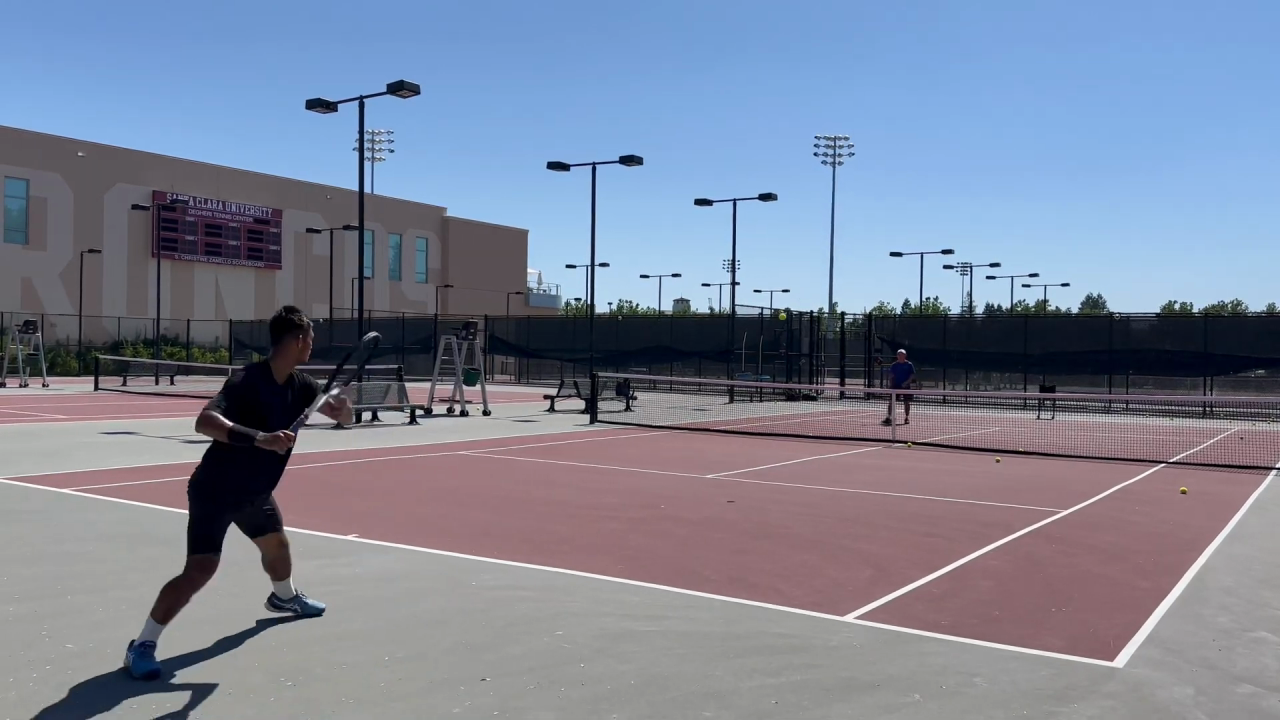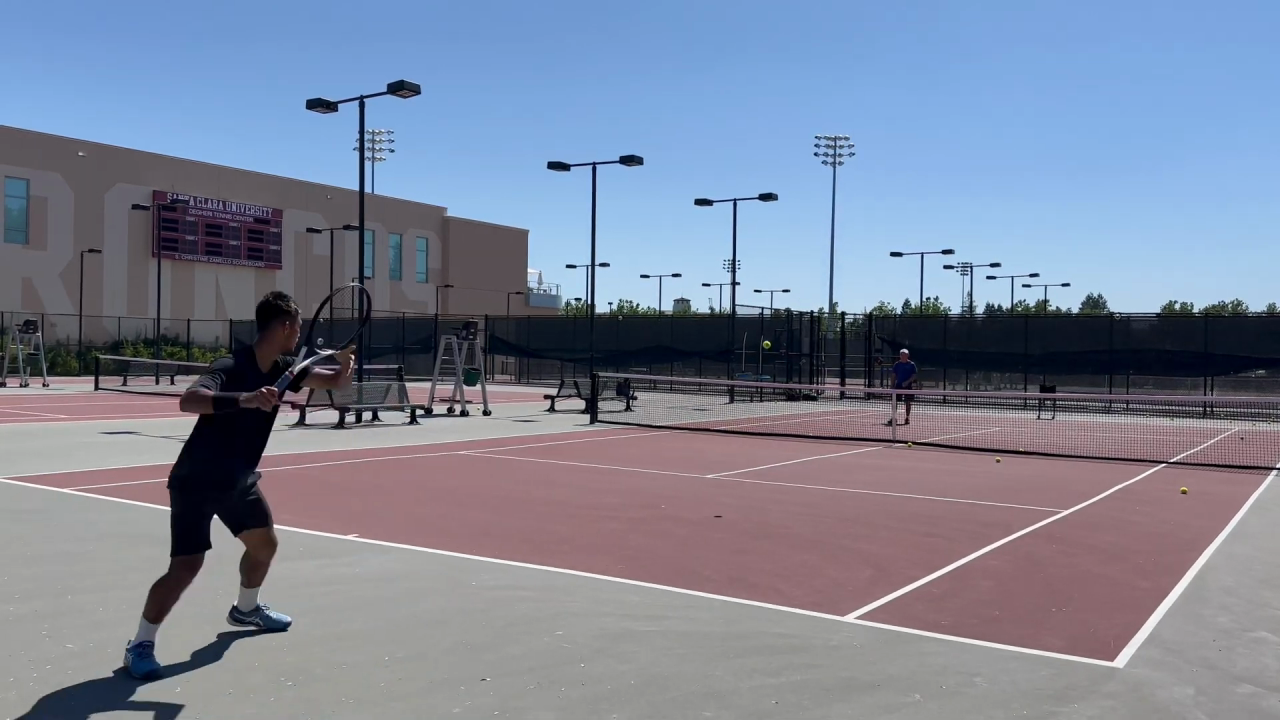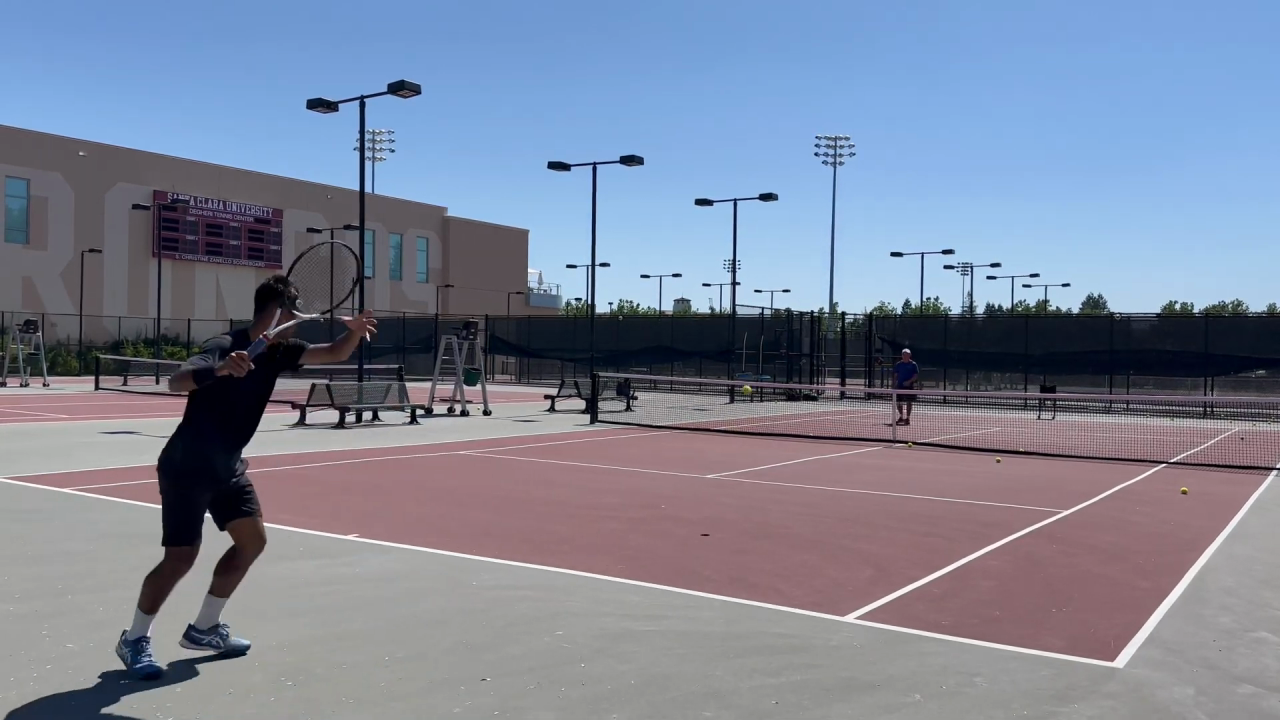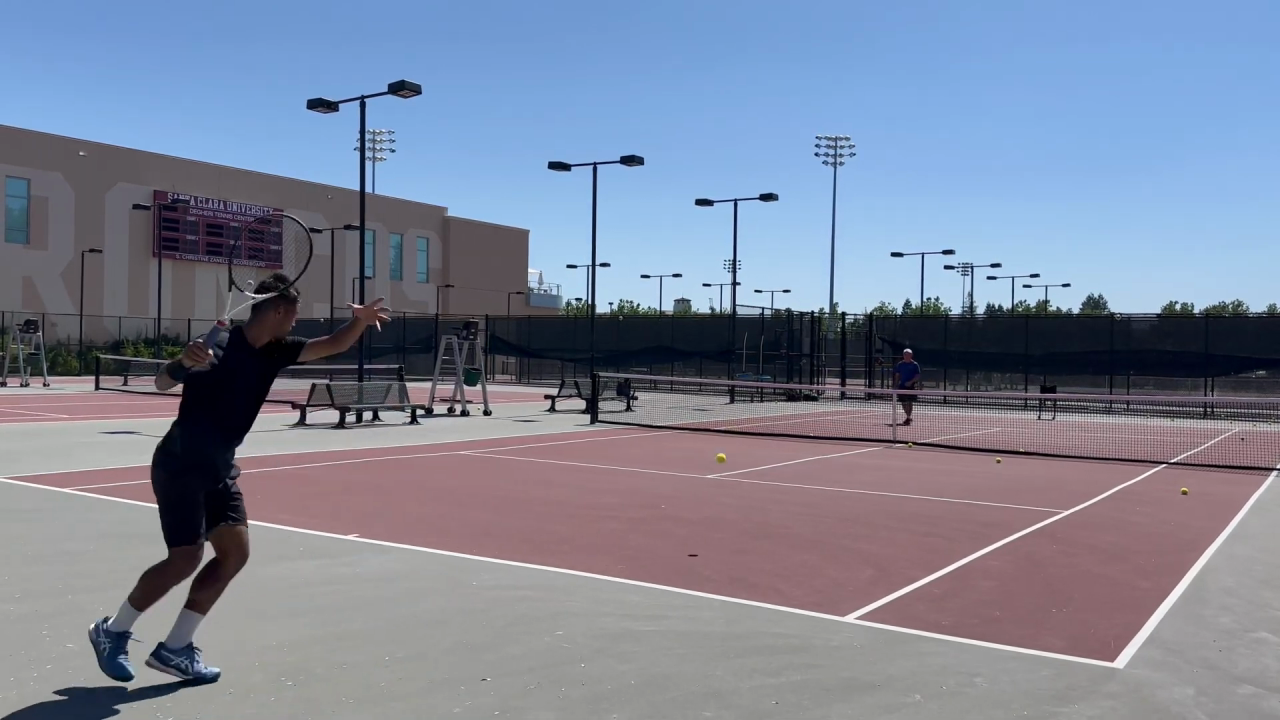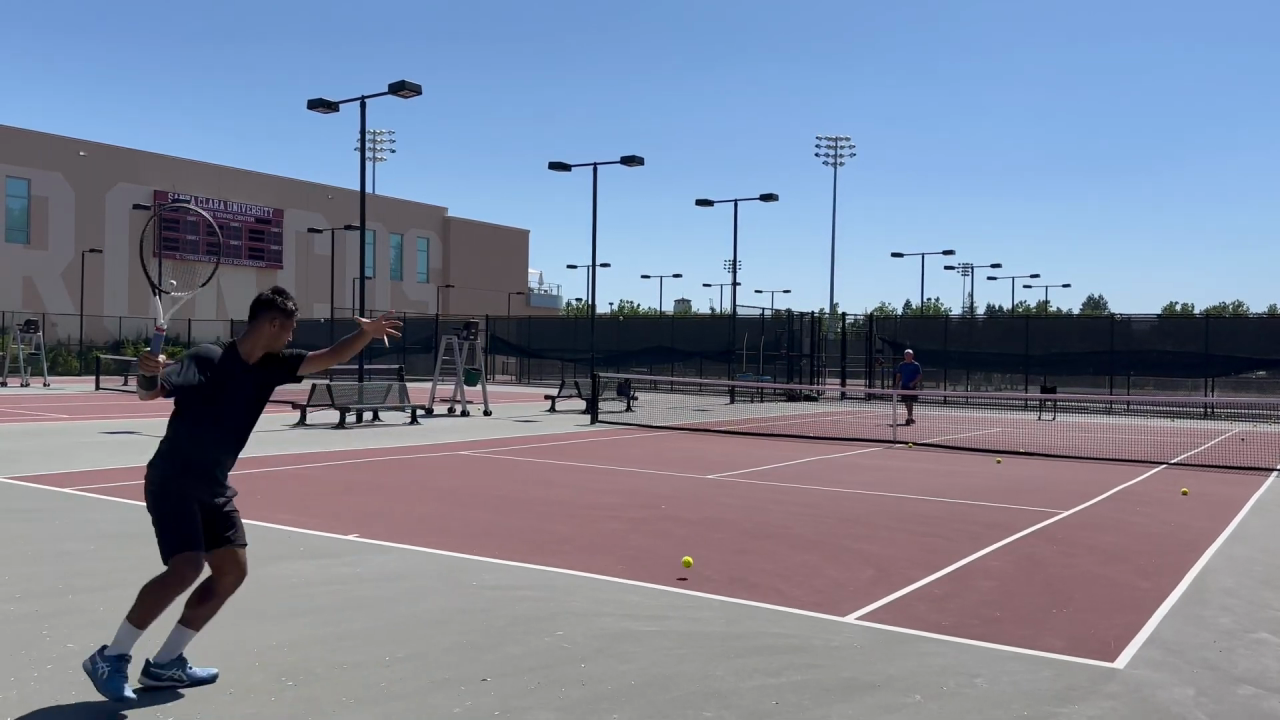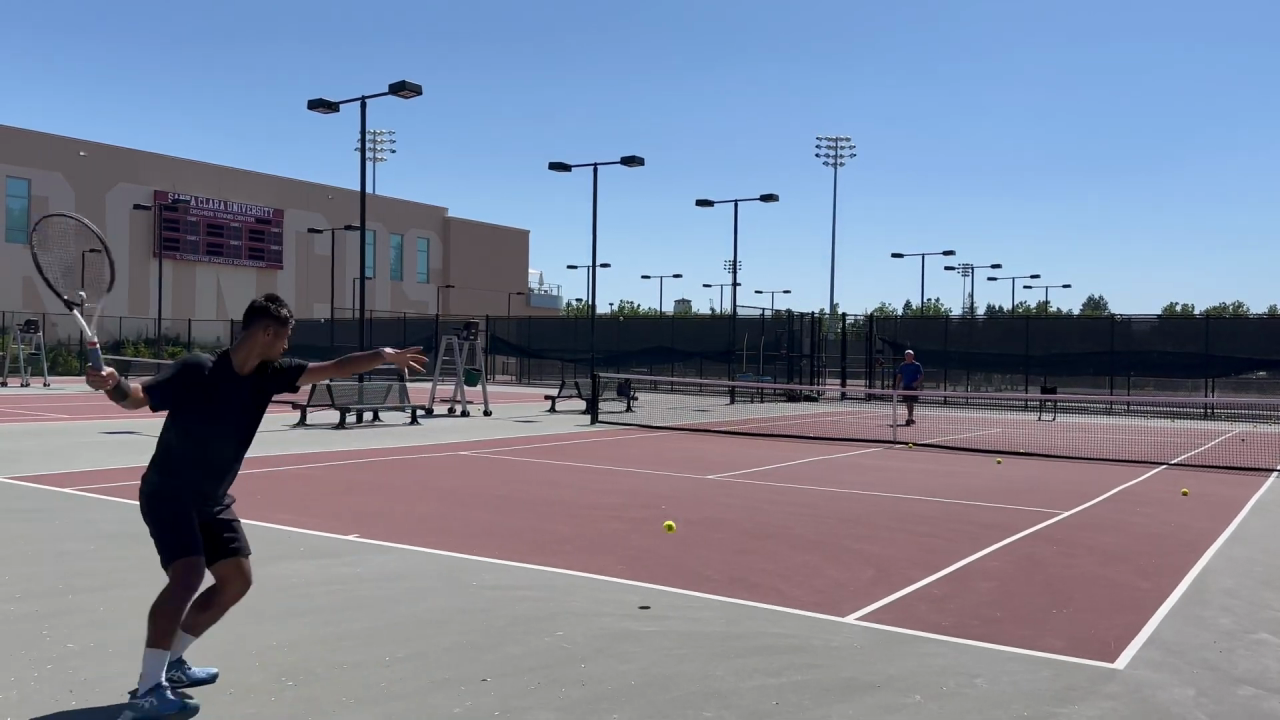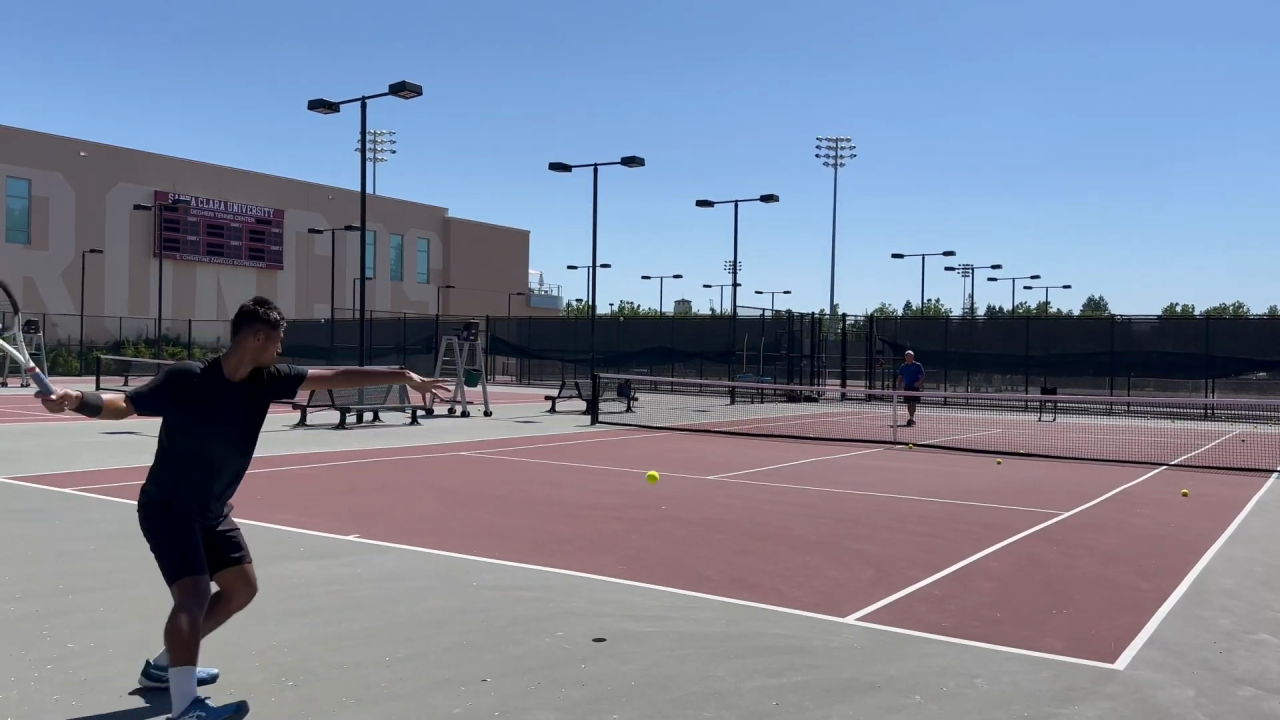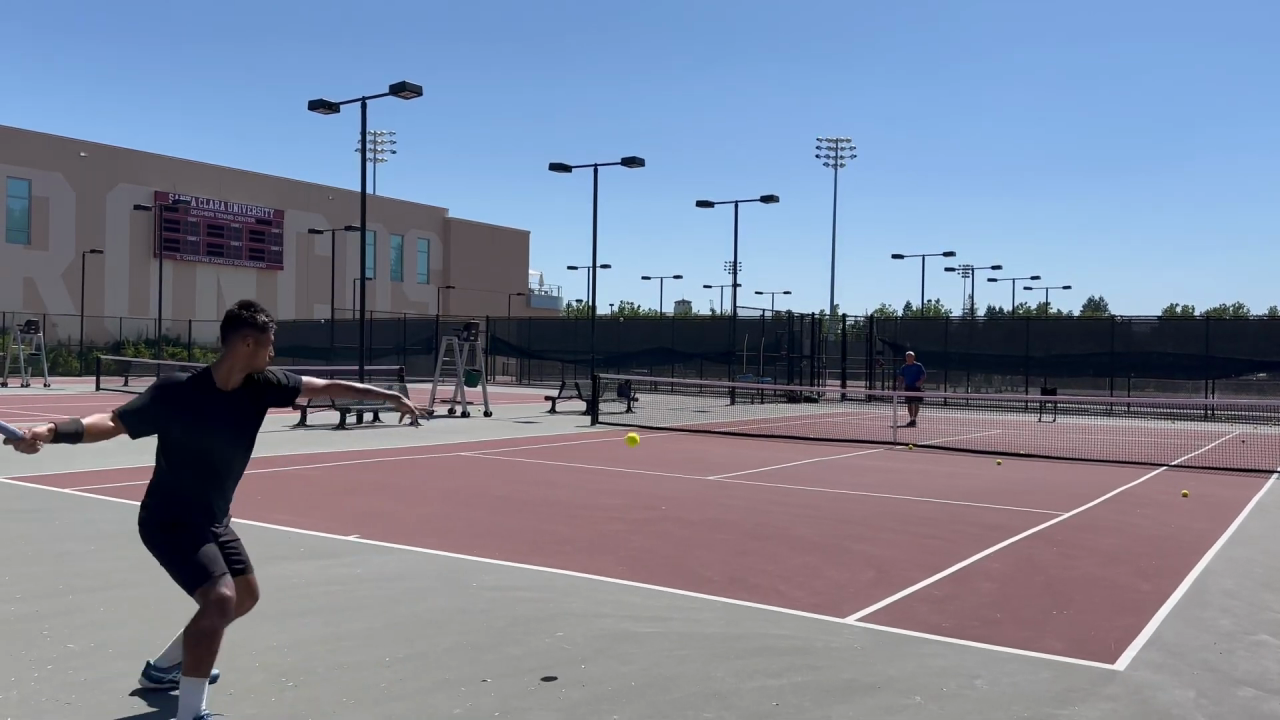
dt=0.1s
person 1, frame 1
left shoulder: (299, 383)
right shoulder: (246, 381)
left elbow: (340, 415)
right elbow: (205, 421)
left wrist: (340, 407)
right wrist: (259, 438)
left hip: (255, 490)
right hip: (214, 490)
left knee: (276, 545)
right knee: (202, 568)
left ankle: (284, 597)
right ankle: (144, 645)
person 1, frame 2
left shoulder: (282, 366)
right shoulder: (231, 367)
left elbow: (333, 381)
right elbow: (188, 401)
left wrist: (343, 365)
right wrist: (242, 399)
left hip: (237, 479)
right hip: (195, 481)
left knee: (264, 544)
right knee: (186, 568)
left ankle: (247, 609)
right ankle: (141, 645)
person 1, frame 3
left shoulder: (281, 350)
right shoulder: (222, 347)
left elbow: (335, 353)
right elbow: (177, 381)
left wrist: (353, 330)
right wrist: (219, 370)
left hip: (227, 465)
right hip: (186, 467)
left knee: (252, 541)
right knee: (180, 558)
left ankle: (204, 627)
right ankle: (135, 640)
person 1, frame 4
left shoulder: (274, 349)
right shoulder: (219, 347)
left elbow: (331, 345)
right elbow: (166, 380)
left wrist: (360, 320)
right wrist: (187, 361)
left hip: (218, 468)
right hip: (179, 467)
left knee: (235, 551)
right knee: (185, 557)
left ankle: (174, 649)
right ankle: (112, 632)
person 1, frame 5
left shoulder: (271, 363)
right shoulder: (206, 358)
left elbow: (331, 357)
right elbow: (150, 392)
left wrist: (366, 333)
right wrist: (149, 372)
left hip: (212, 484)
right hip: (171, 481)
left knee: (232, 571)
right knee: (185, 568)
left ankle: (165, 662)
right ankle: (111, 656)
person 1, frame 6
left shoulder: (270, 373)
right shoulder: (197, 368)
left elbow: (332, 368)
right elbow: (141, 397)
left wrist: (382, 356)
right wrist: (112, 384)
left hip: (212, 499)
right hip: (166, 494)
left knee: (238, 580)
right knee: (189, 576)
left ankle: (167, 662)
person 1, frame 7
left shoulder: (266, 379)
right shoulder: (184, 378)
left elbow: (334, 377)
right elbow: (124, 405)
left wrist: (401, 375)
right wrist: (76, 400)
left hip: (211, 509)
right hip: (165, 508)
left knee: (243, 587)
right knee: (194, 591)
left ankle: (164, 666)
person 1, frame 8
left shoulder: (263, 382)
right shoulder: (176, 392)
left elbow: (325, 386)
right elbow: (111, 423)
left wrist: (390, 396)
right wrist: (48, 432)
left hip: (208, 519)
right hip: (169, 522)
left knee: (245, 595)
right knee: (221, 600)
left ankle: (164, 667)
